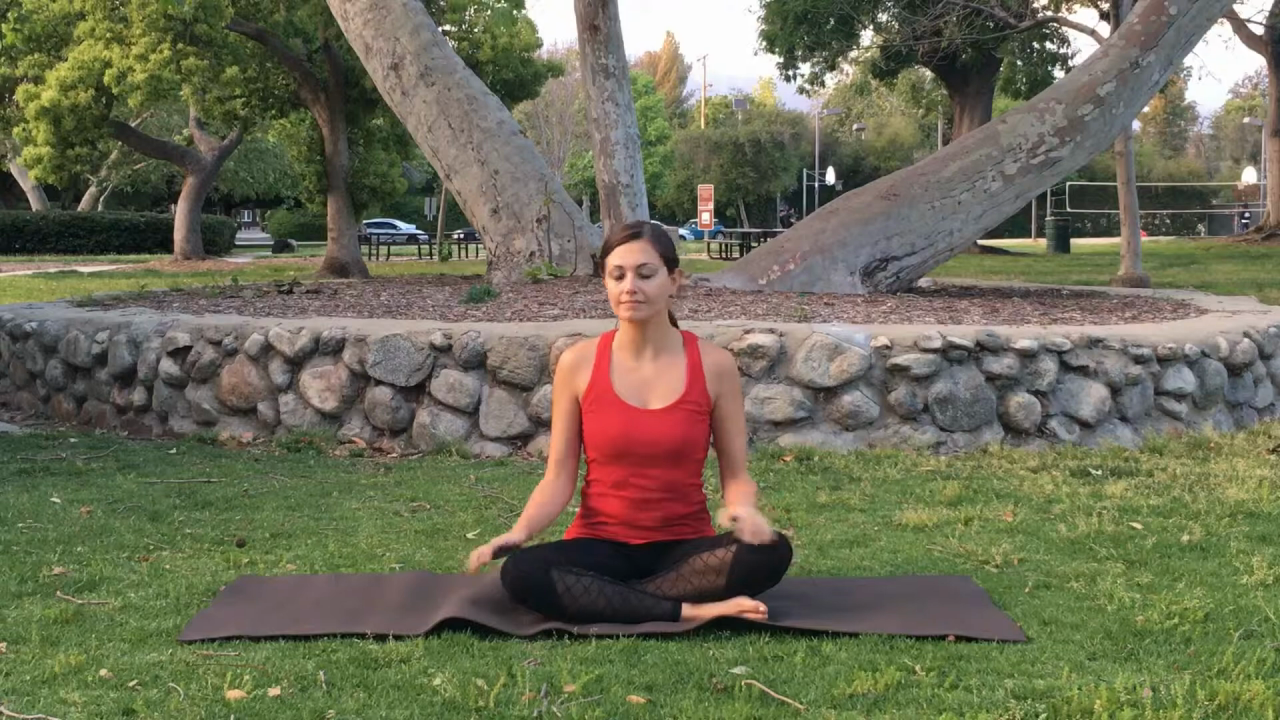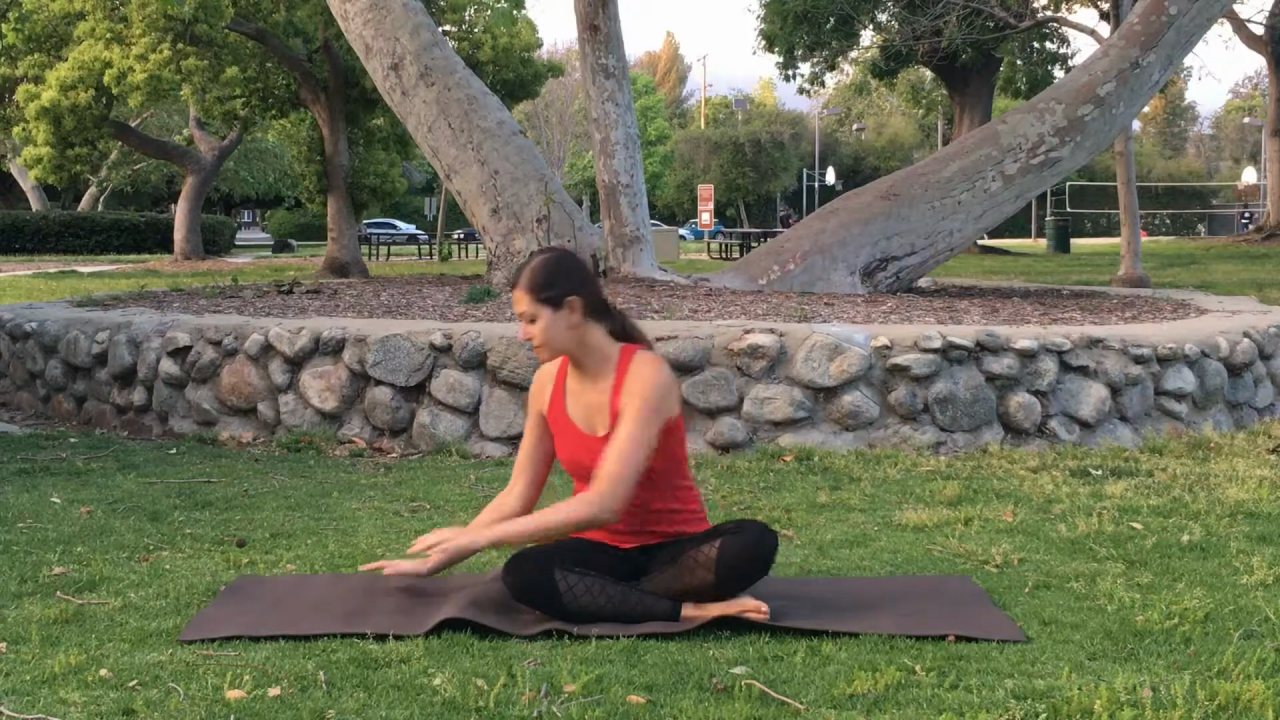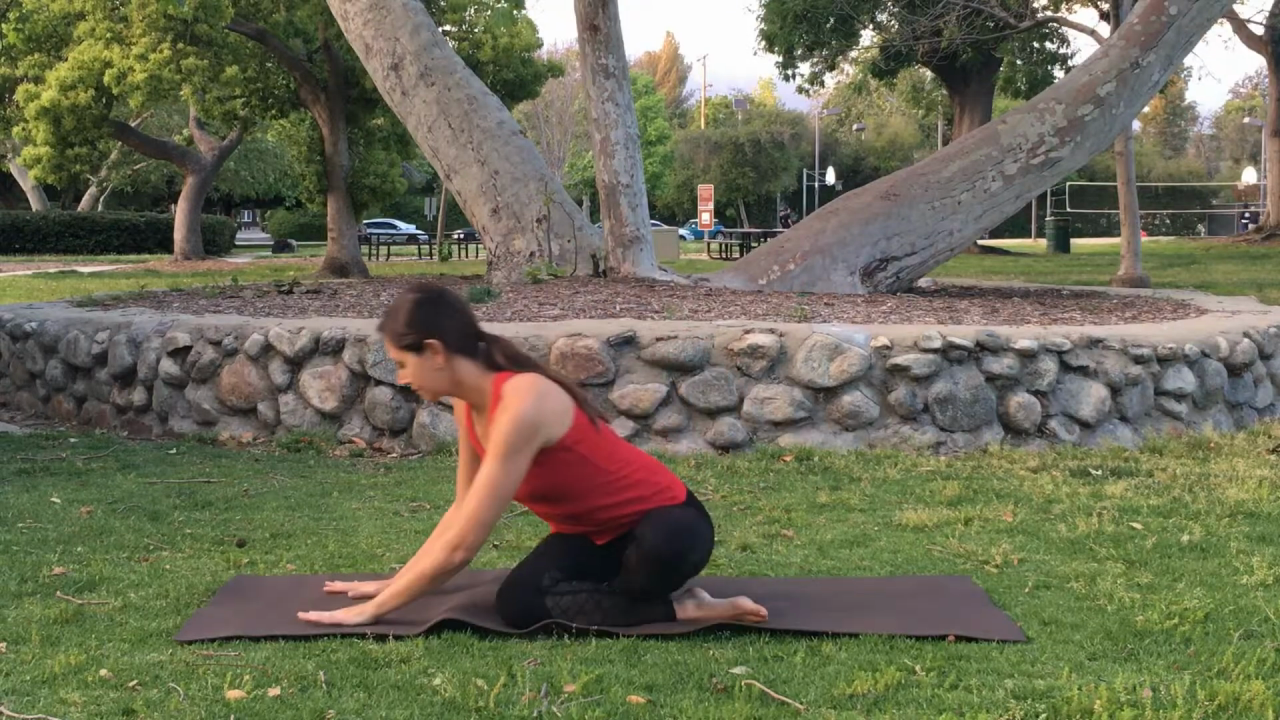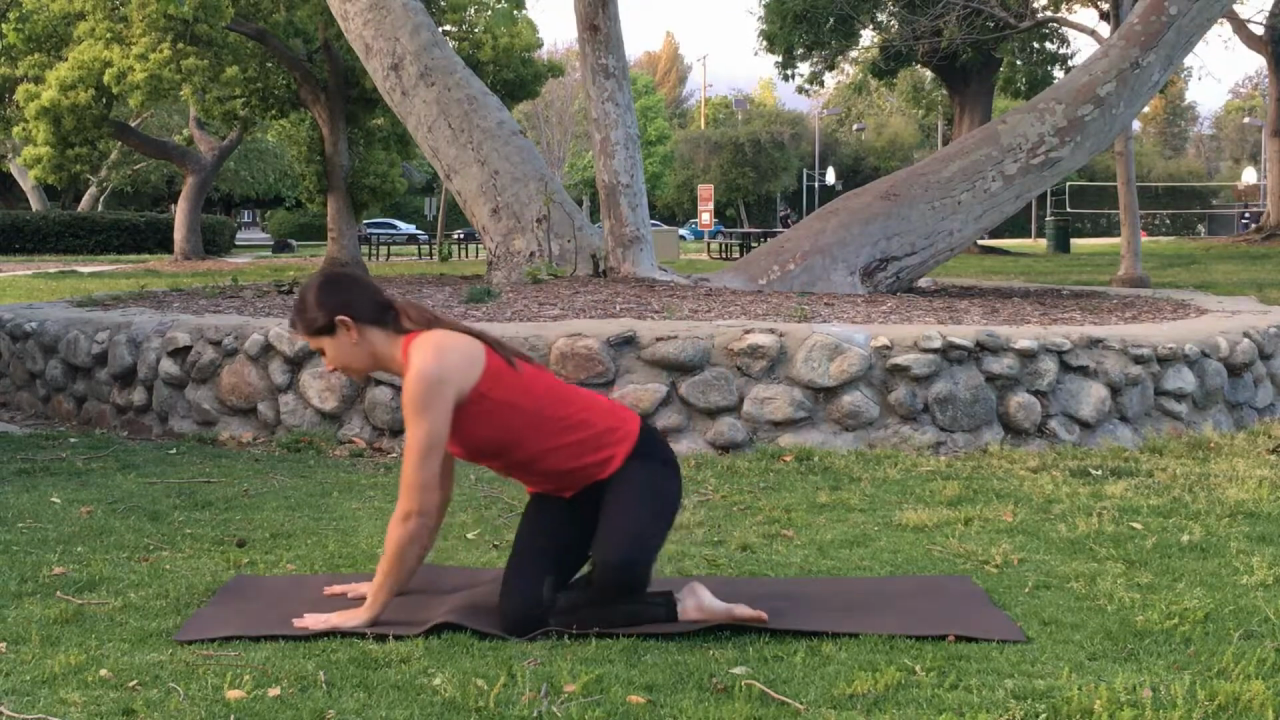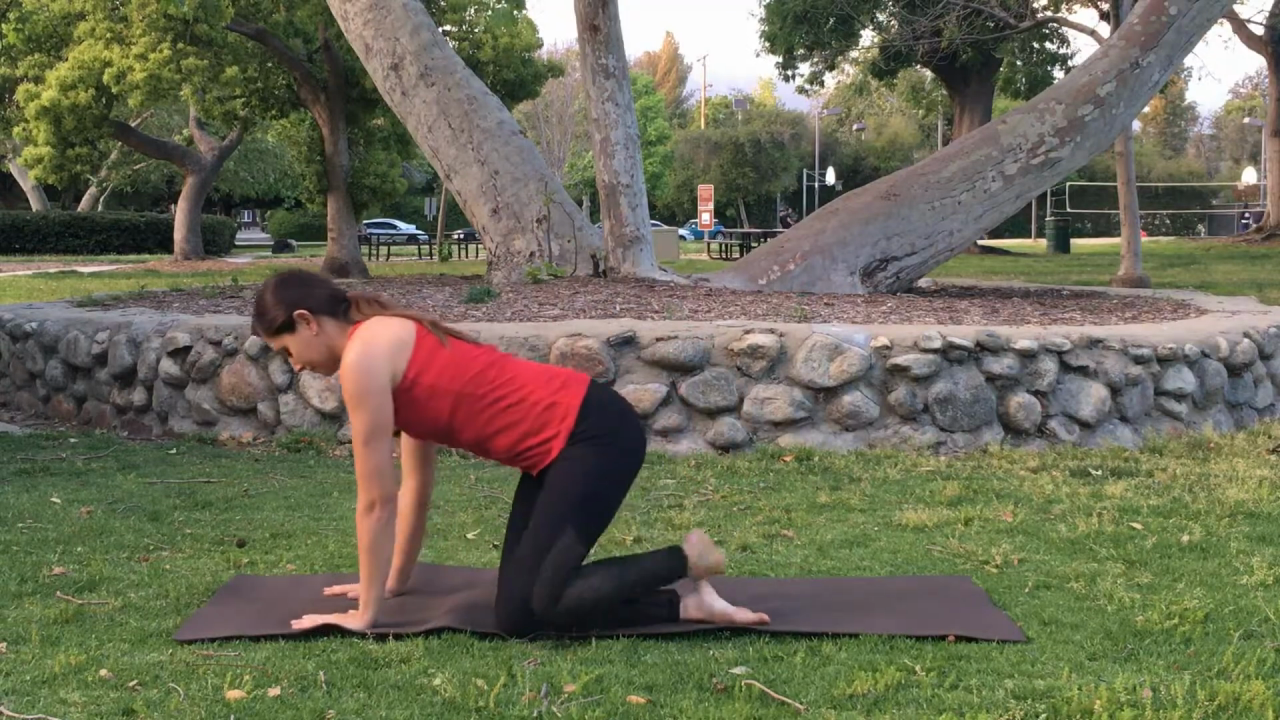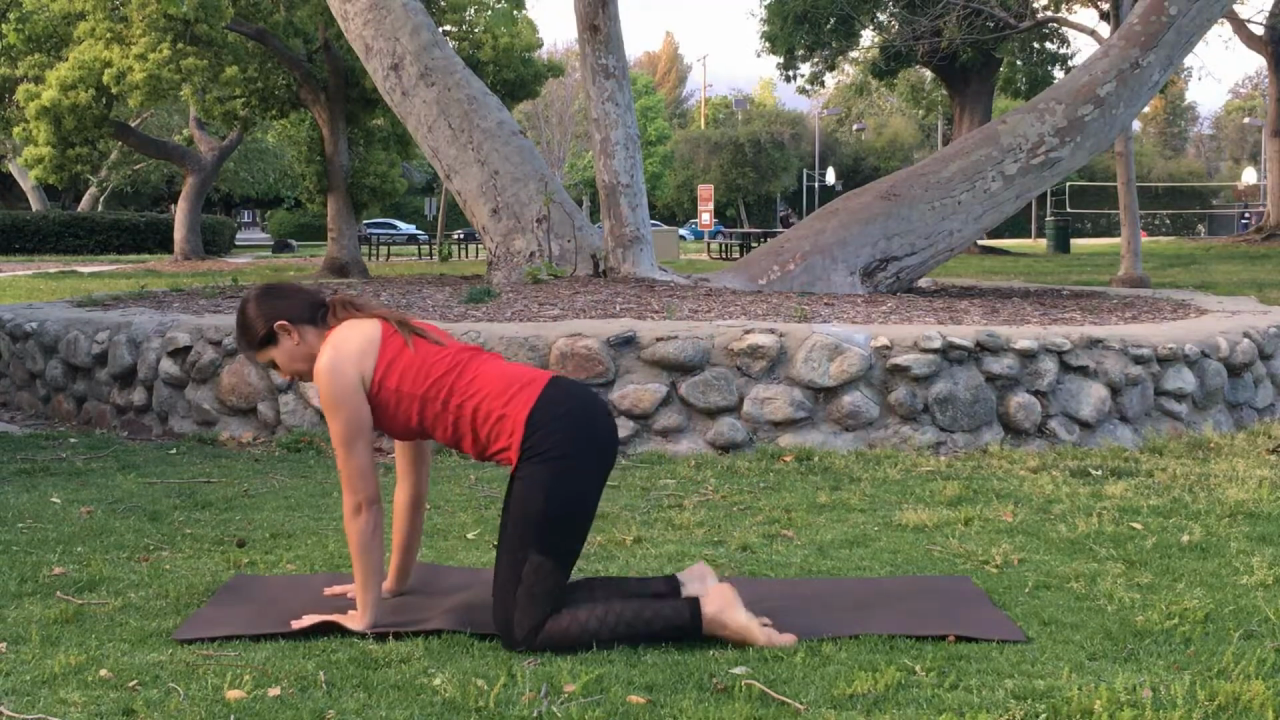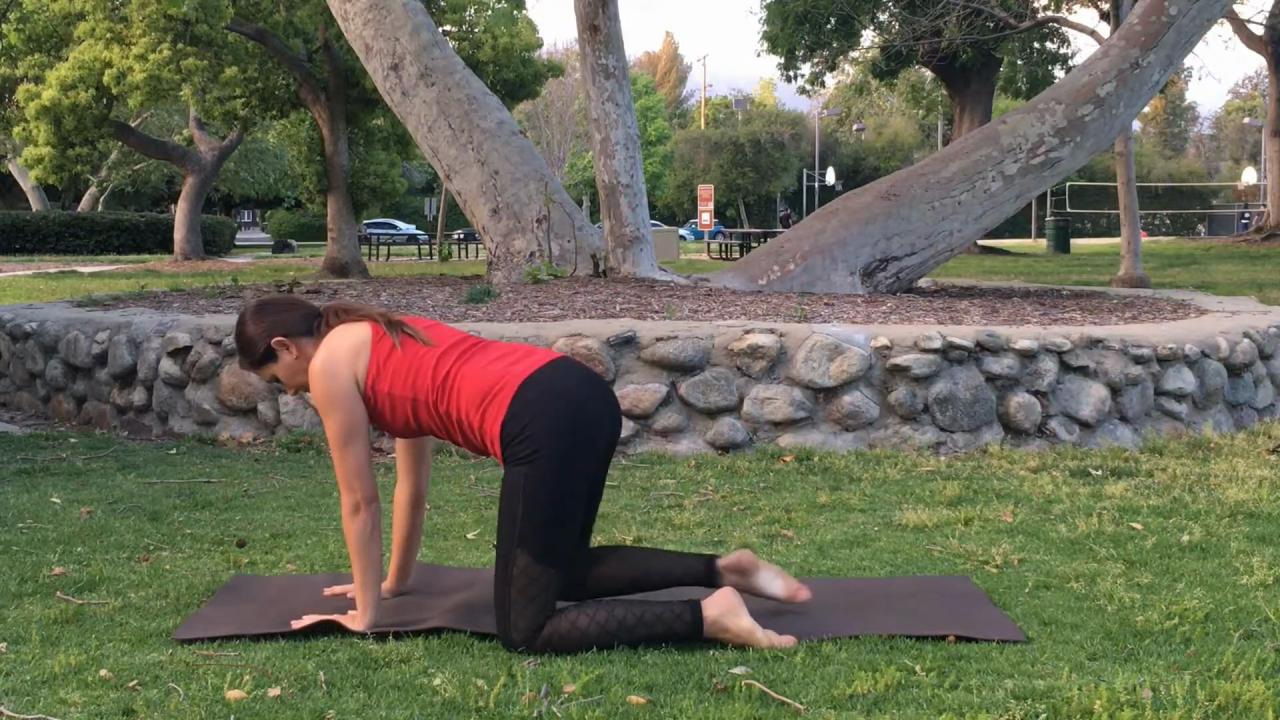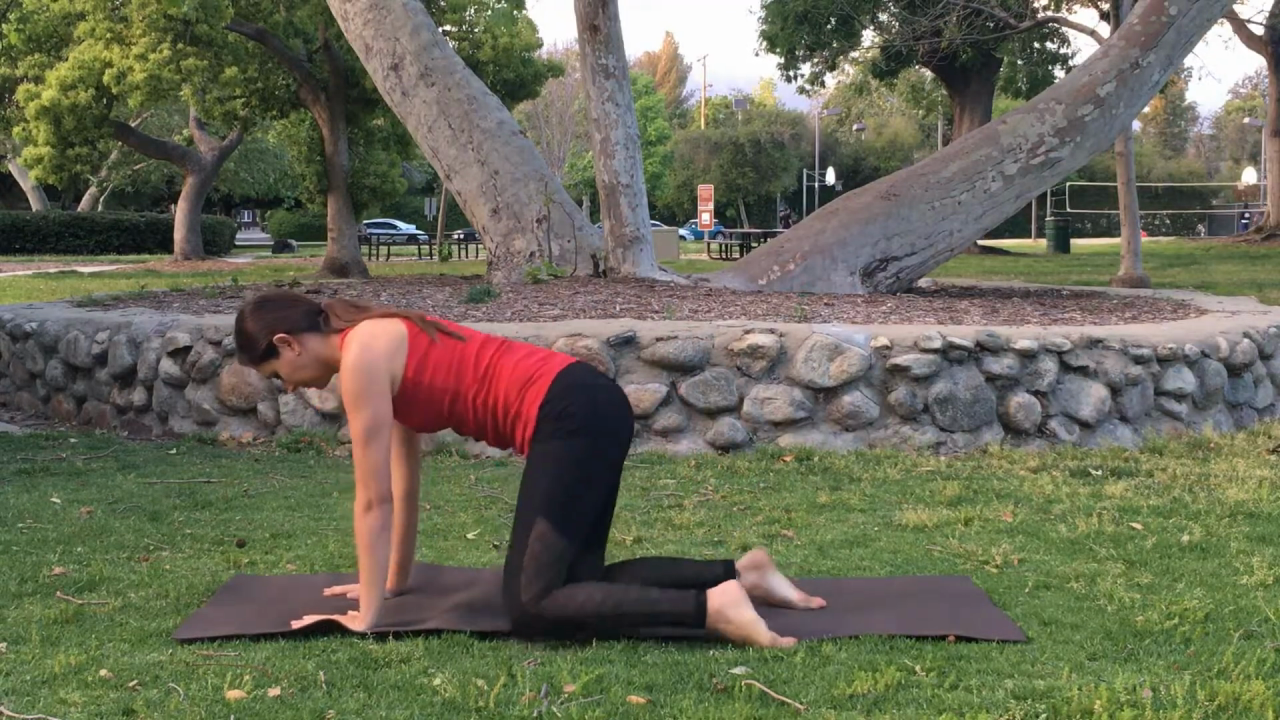
dt=0.4s
person 1, frame 1
left shoulder: (714, 365)
right shoulder: (578, 363)
left elbow: (736, 475)
right elbow: (559, 476)
left wrist: (744, 507)
right wrist: (519, 531)
left hip: (683, 546)
right hip: (600, 545)
left knee: (769, 552)
right knee: (521, 572)
left ankle: (595, 598)
right ankle: (690, 611)
person 1, frame 2
left shoulder: (647, 376)
right shoulder: (547, 382)
left elbow: (603, 504)
right elbow: (518, 495)
left wrist: (484, 534)
right wrist: (435, 560)
left hip: (673, 546)
right hip: (597, 549)
left knee: (753, 544)
right knee: (522, 573)
left ankle: (598, 600)
right ankle: (688, 609)
person 1, frame 3
left shoulder: (524, 404)
right shoulder: (468, 404)
left elbow: (461, 546)
right elbow: (462, 513)
left wrist: (374, 609)
right wrist: (395, 582)
left hip: (657, 524)
right hip: (588, 534)
left knee: (663, 545)
right knee: (517, 603)
left ankle: (610, 599)
right ankle: (676, 609)
person 1, frame 4
left shoulder: (429, 363)
right shoulder: (423, 361)
left elbow: (414, 512)
right elbow: (435, 497)
left wrist: (370, 610)
right wrist: (388, 582)
left hip: (630, 461)
right hip: (563, 486)
left knee: (616, 571)
right knee: (519, 617)
right ankle: (681, 608)
person 1, frame 5
left shoulder: (363, 354)
right shoulder: (392, 342)
left elbow: (375, 500)
right elbow: (415, 484)
left wrist: (366, 611)
right wrist: (393, 581)
left hip: (595, 431)
right hip: (558, 447)
left knee: (540, 604)
right knee: (516, 620)
left ankle: (685, 558)
right ankle: (685, 604)
person 1, frame 6
left shoulder: (335, 360)
right shoulder: (382, 342)
left elbow: (362, 502)
right elbow: (412, 483)
left wrist: (365, 612)
right wrist: (393, 581)
left hip: (556, 436)
right hip: (570, 417)
left knee: (524, 632)
right knee: (526, 606)
left ankle: (705, 612)
right ankle: (684, 588)
person 1, frame 7
left shoulder: (330, 364)
right shoulder: (388, 344)
left elbow: (359, 503)
right elbow: (412, 483)
left wrist: (365, 612)
right wrist: (393, 581)
left hip: (545, 423)
right hip: (582, 393)
left knee: (524, 631)
right knee: (565, 572)
left ankle: (707, 615)
right ankle: (723, 571)
person 1, frame 8
left shoulder: (361, 356)
right shoulder: (387, 344)
left elbow: (374, 498)
right elbow: (404, 484)
left wrist: (368, 613)
right wrist: (393, 579)
left hip: (571, 415)
right hip: (591, 404)
left knee: (529, 605)
right knee: (574, 580)
left ankle: (714, 607)
right ankle: (739, 572)
